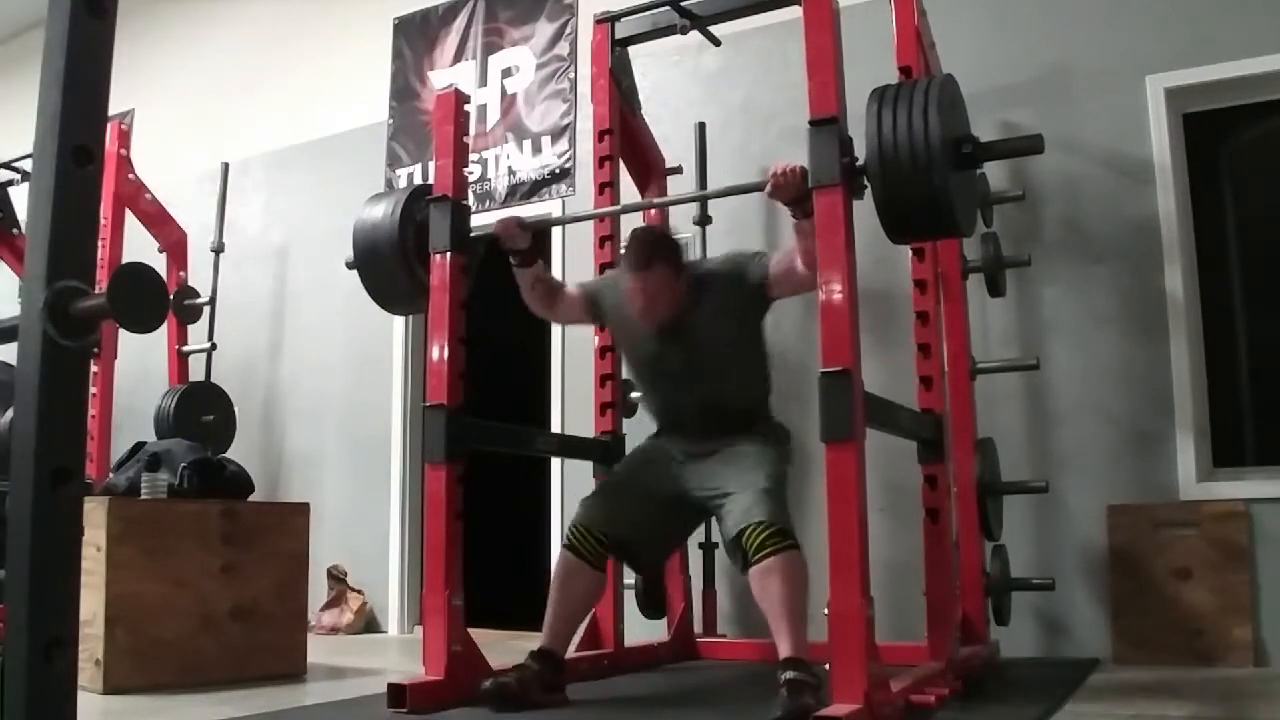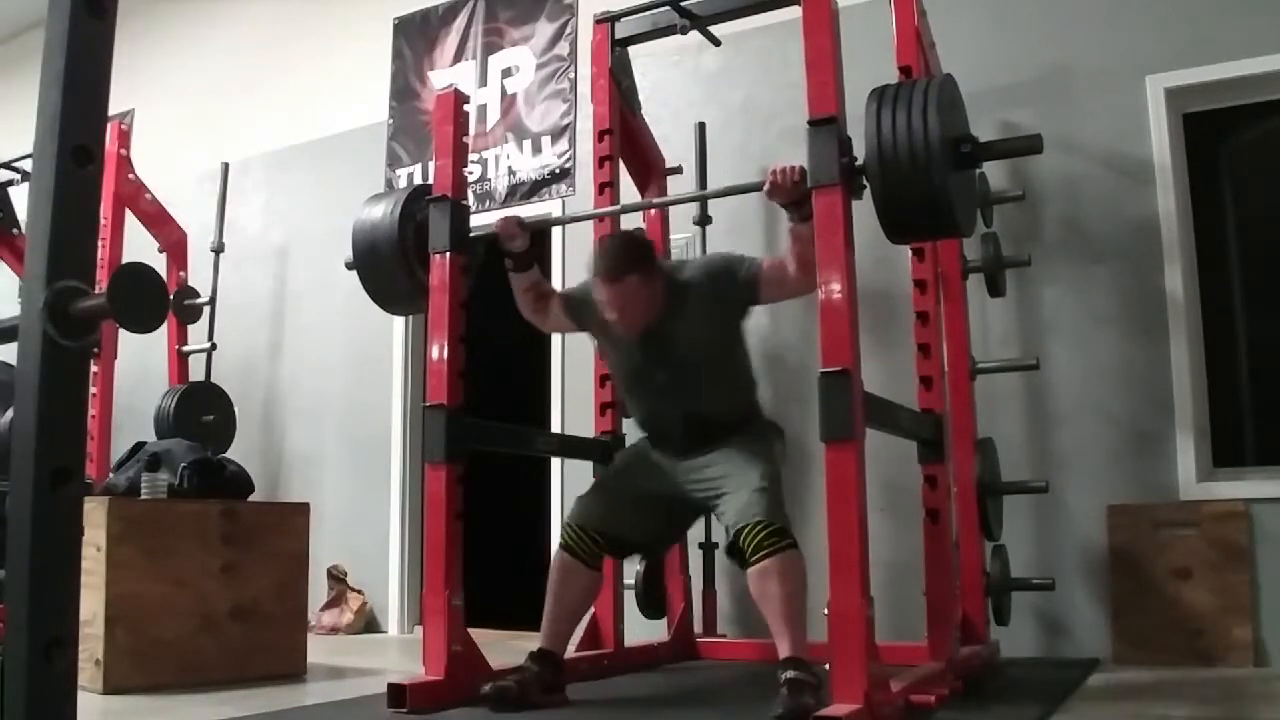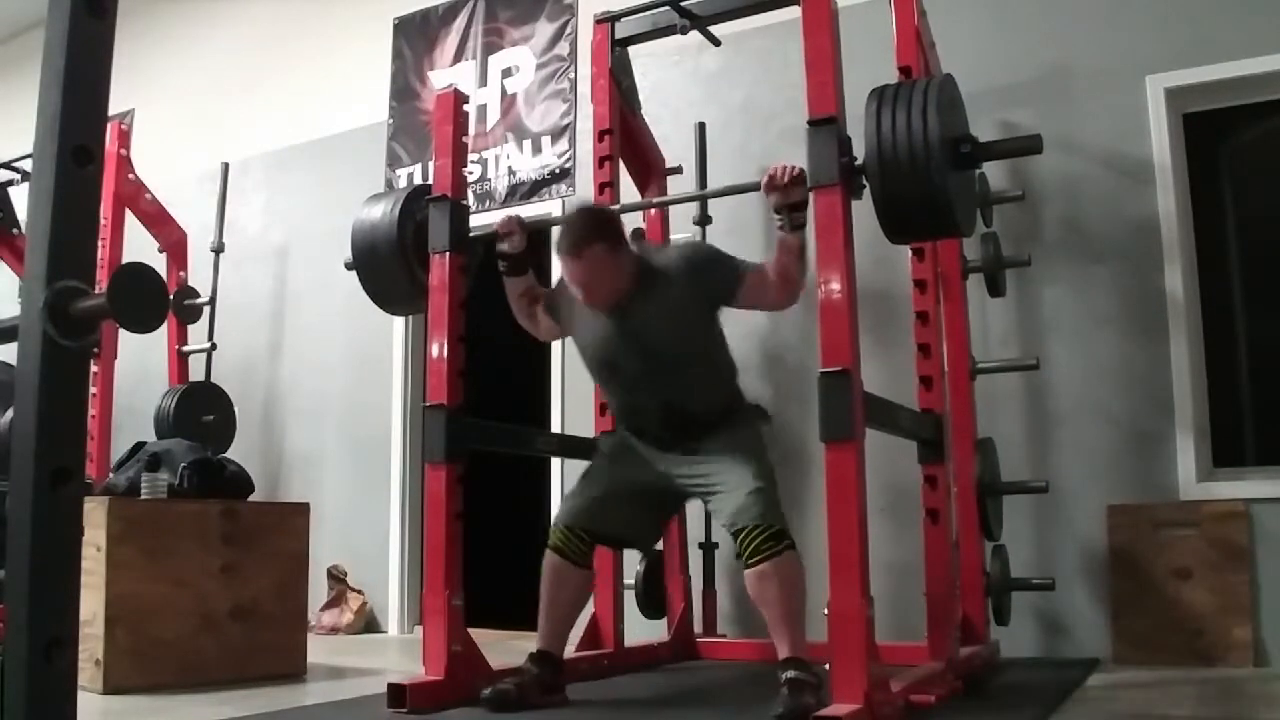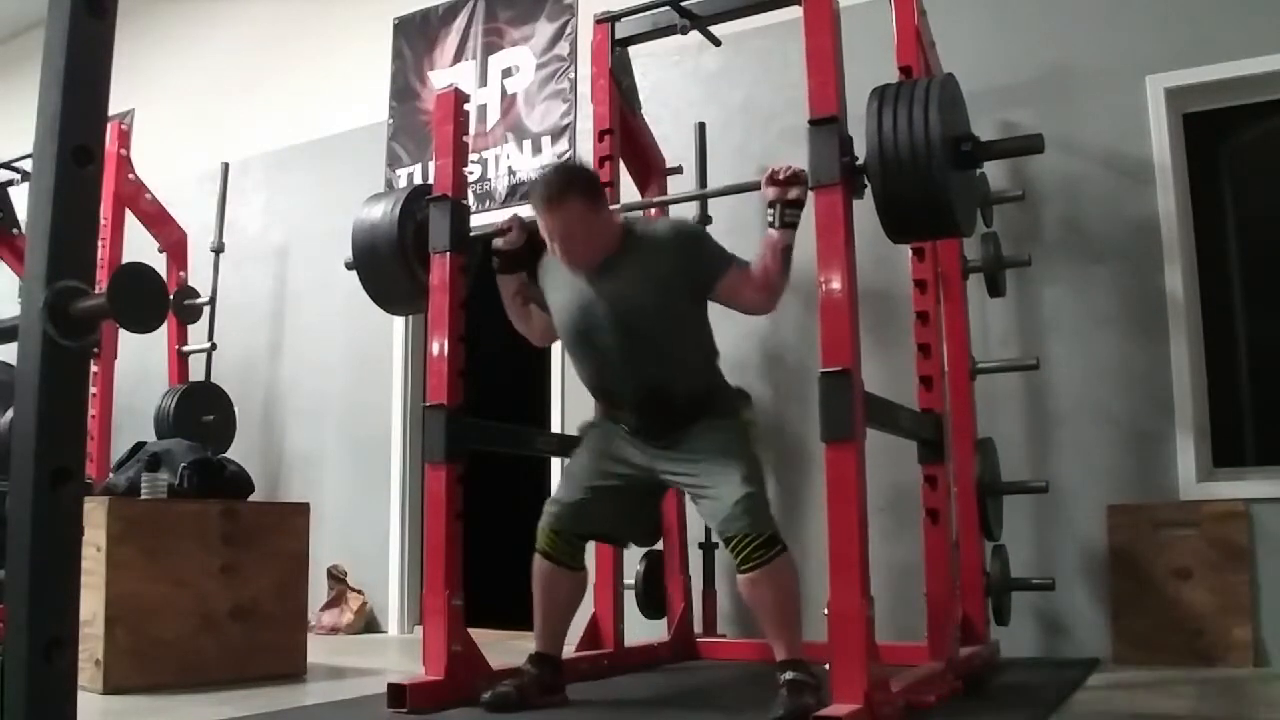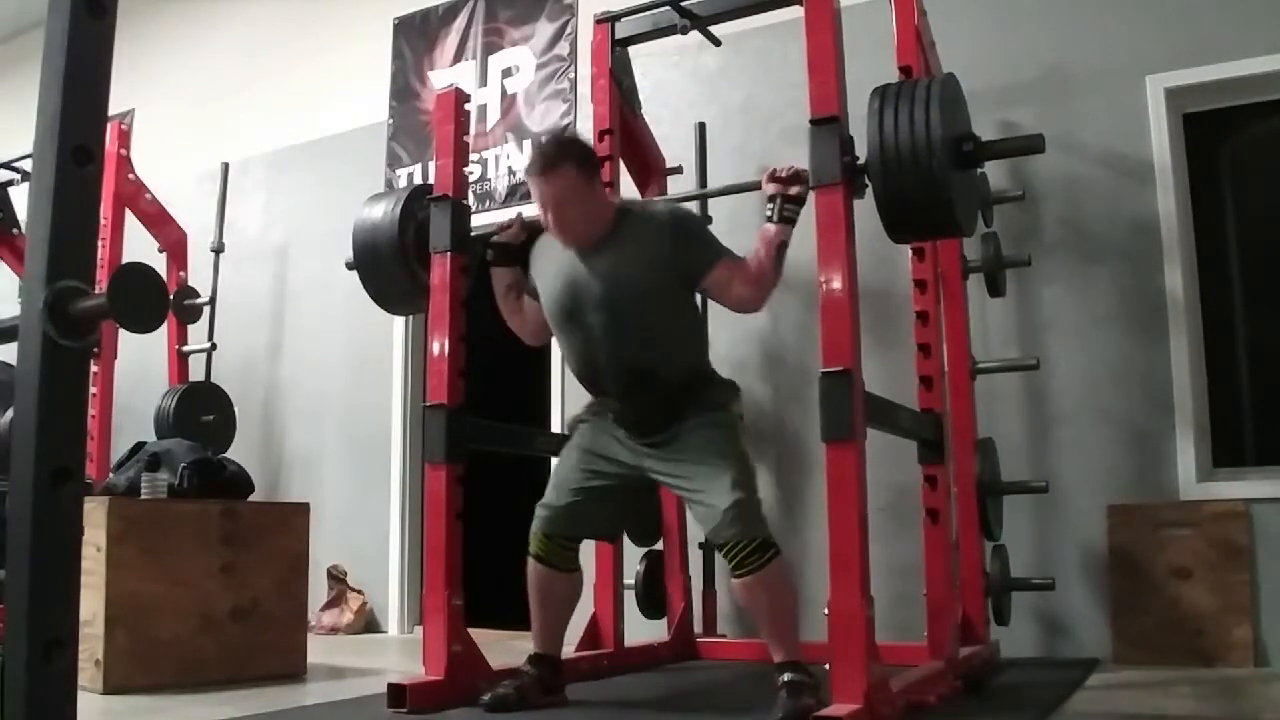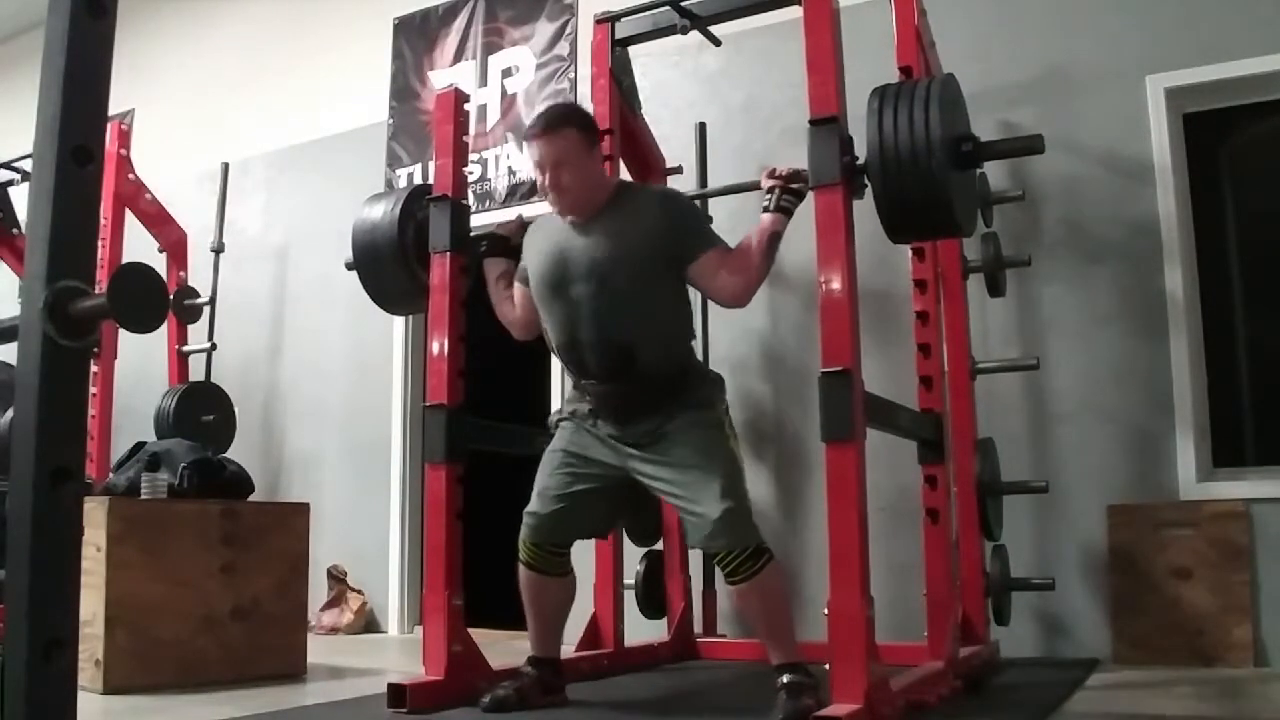
dt=0.1s
person 1, frame 1
left shoulder: (732, 279)
right shoulder: (616, 294)
left elbow: (809, 270)
right elbow: (555, 303)
left wrist: (801, 207)
right wrist: (524, 254)
left hip: (741, 443)
right hip: (671, 447)
left knee: (762, 526)
right knee: (587, 532)
left ankle: (796, 673)
right ankle: (545, 667)
person 1, frame 2
left shoulder: (709, 282)
right shoulder: (593, 302)
left elbow: (799, 279)
right elbow: (544, 311)
left wrist: (798, 211)
right wrist: (521, 260)
left hip: (734, 444)
right hip: (658, 452)
left knee: (760, 523)
right knee: (581, 531)
left ankle: (796, 672)
right ankle: (545, 668)
person 1, frame 3
left shoulder: (687, 268)
right shoulder: (572, 293)
left elbow: (781, 289)
right elbow: (537, 320)
left wrist: (790, 214)
right wrist: (514, 263)
left hip: (720, 436)
right hip: (641, 442)
left knee: (757, 525)
right knee: (569, 531)
left ankle: (796, 672)
right ankle: (545, 669)
person 1, frame 4
left shoulder: (671, 244)
right shoulder: (550, 270)
left elbow: (760, 293)
right elbow: (537, 328)
left wrist: (783, 216)
right wrist: (508, 260)
left hip: (702, 424)
right hip: (621, 431)
left knee: (747, 529)
right knee: (556, 533)
left ankle: (796, 674)
right ankle: (544, 671)
person 1, frame 5
left shoulder: (665, 227)
right shoulder: (543, 255)
left elbow: (750, 289)
right elbow: (531, 329)
left wrist: (780, 214)
right wrist: (503, 257)
left hip: (693, 419)
right hip: (609, 425)
left knee: (741, 533)
right knee: (548, 534)
right ankle: (544, 670)
person 1, frame 6
left shoulder: (661, 210)
right shoulder: (538, 235)
left elbow: (734, 286)
right elbow: (522, 322)
left wrist: (776, 209)
right wrist: (494, 250)
left hip: (677, 415)
right hip: (589, 419)
left knee: (732, 542)
right knee: (538, 540)
